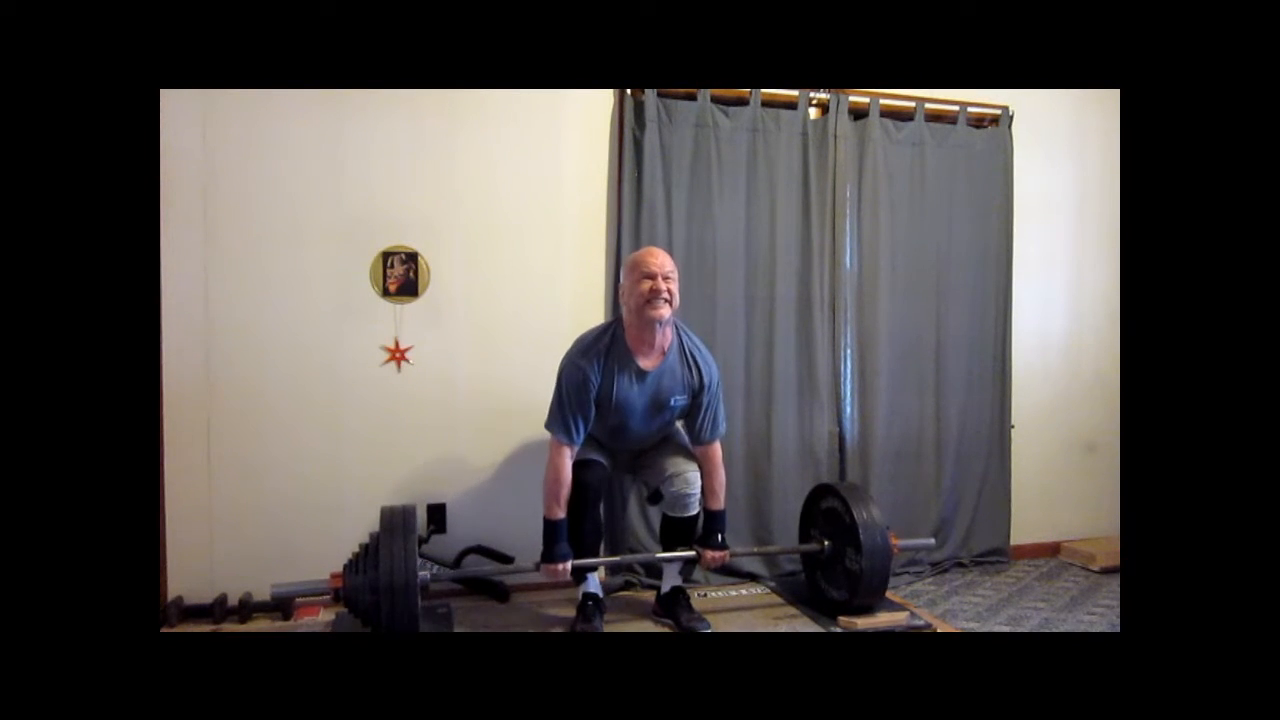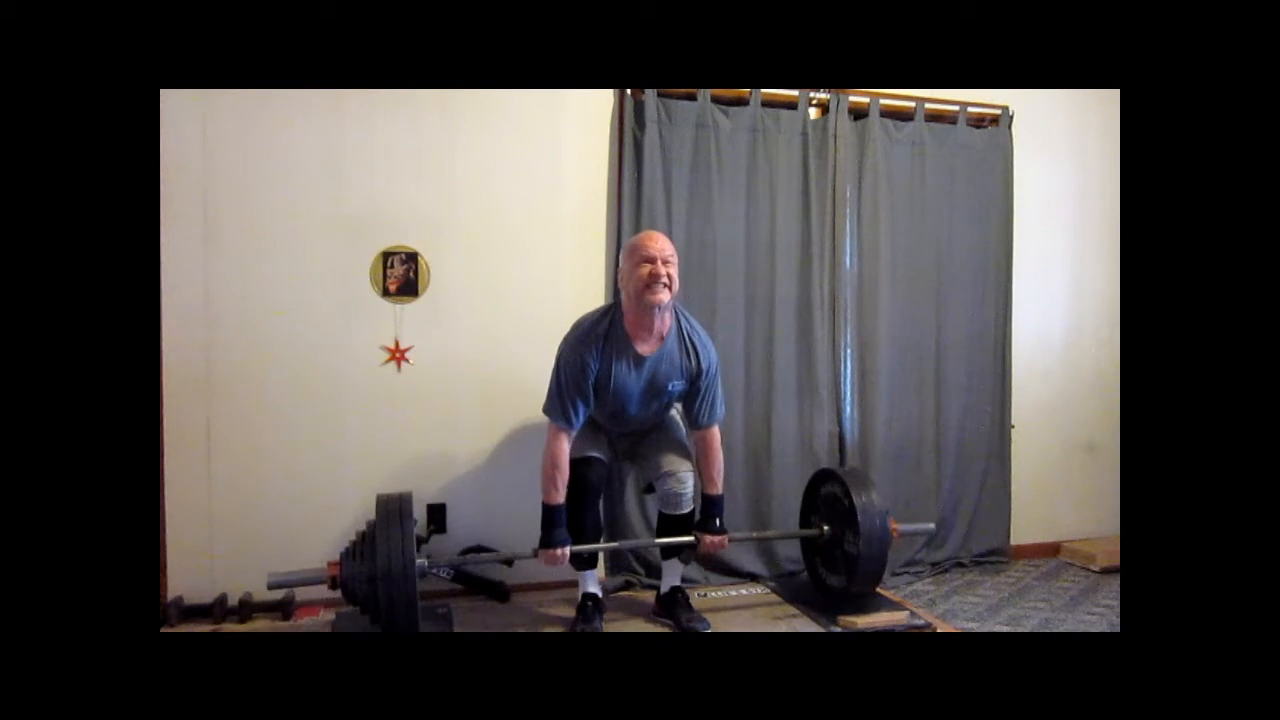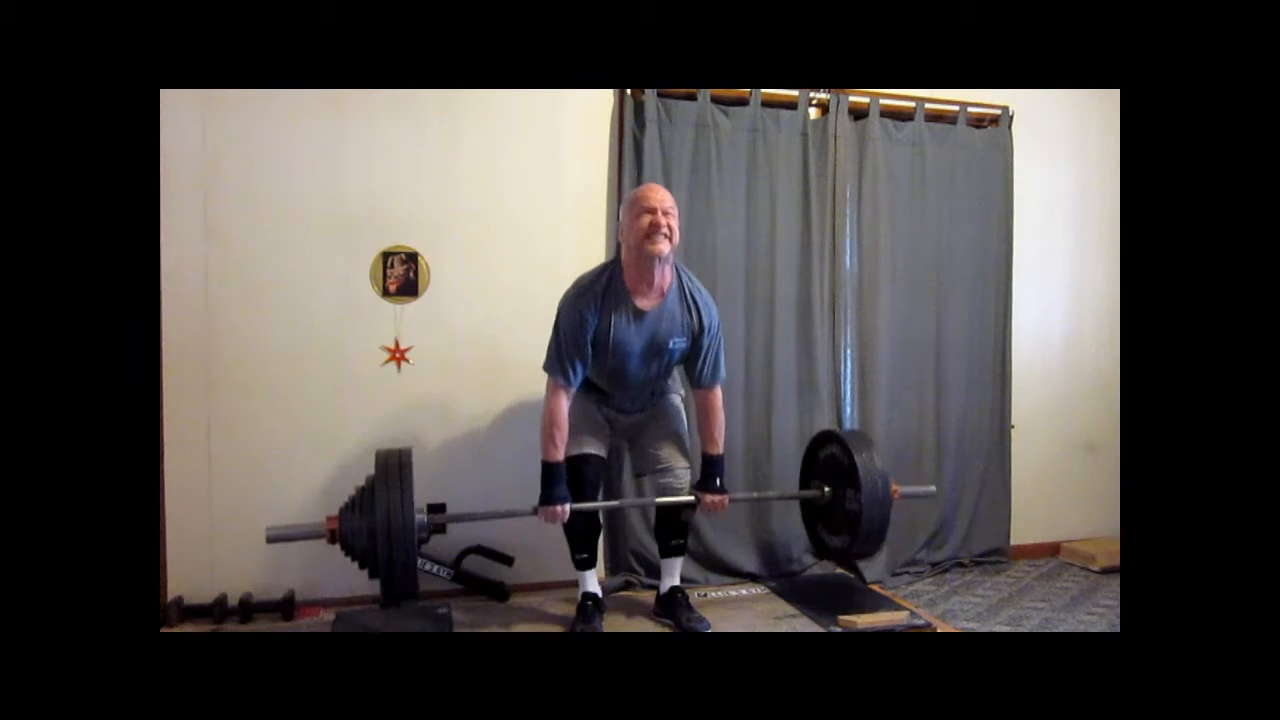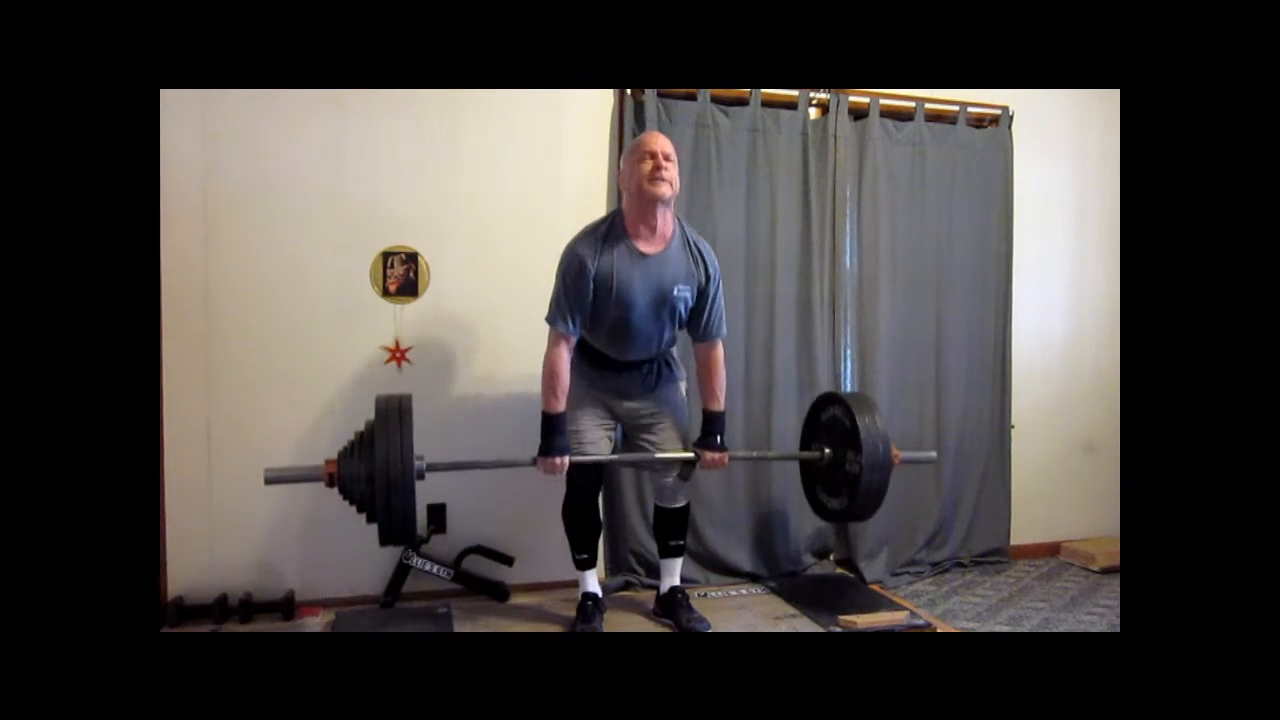
dt=0.4s
person 1, frame 1
left shoulder: (697, 360)
right shoulder: (589, 356)
left elbow: (709, 449)
right elbow: (562, 450)
left wrist: (715, 530)
right wrist: (554, 541)
left hip: (657, 441)
right hip: (594, 442)
left knee: (687, 482)
right knee: (584, 482)
left ankle: (671, 593)
right ankle: (590, 596)
person 1, frame 2
left shoulder: (696, 344)
right shoulder: (587, 340)
left elbow: (707, 433)
right elbow: (560, 435)
left wrist: (713, 515)
right wrist: (553, 525)
left hip: (655, 422)
right hip: (593, 426)
left knee: (680, 482)
right knee: (585, 482)
left ankle: (670, 593)
right ankle: (590, 597)
person 1, frame 3
left shoulder: (697, 303)
right shoulder: (587, 297)
left elbow: (708, 392)
right elbow: (559, 392)
left wrist: (713, 475)
right wrist: (552, 484)
left hip: (656, 397)
right hip: (591, 397)
left knee: (677, 480)
right knee: (582, 481)
left ankle: (670, 593)
right ankle: (590, 596)
person 1, frame 4
left shoulder: (699, 257)
right shoulder: (588, 251)
left elbow: (710, 348)
right elbow: (560, 345)
left wrist: (714, 430)
right wrist: (552, 435)
left hip: (657, 377)
right hip: (591, 376)
left knee: (674, 479)
right knee: (582, 481)
left ankle: (670, 592)
right ankle: (590, 596)
